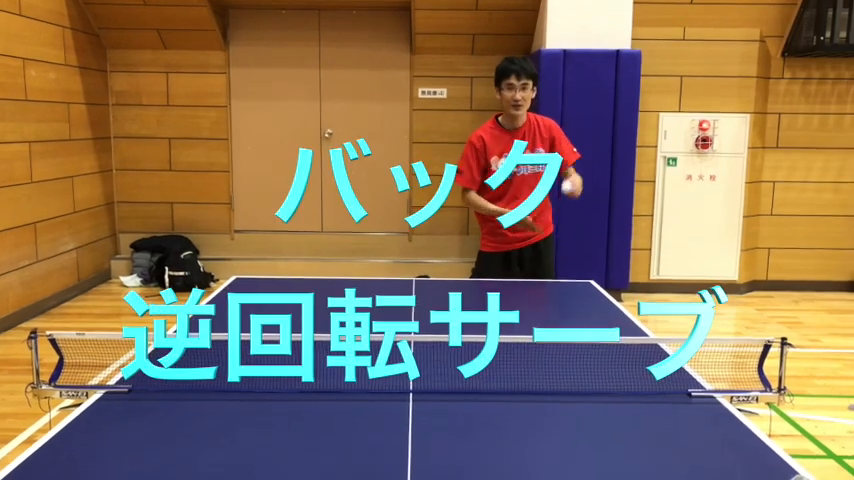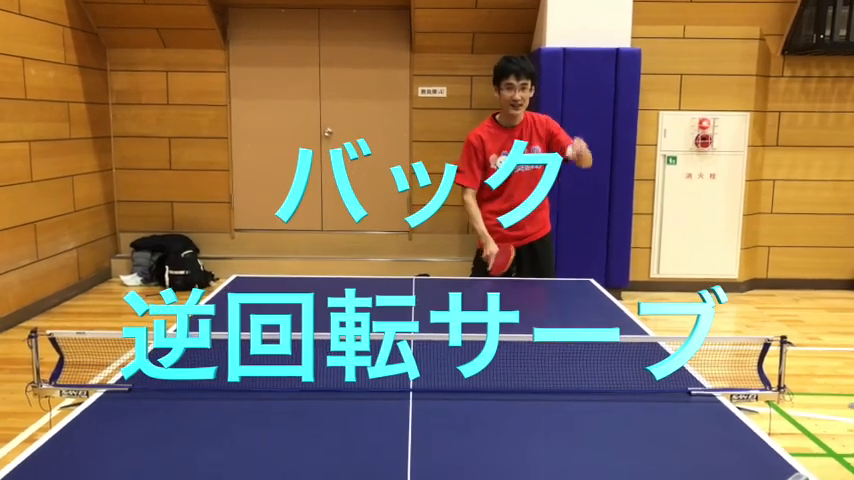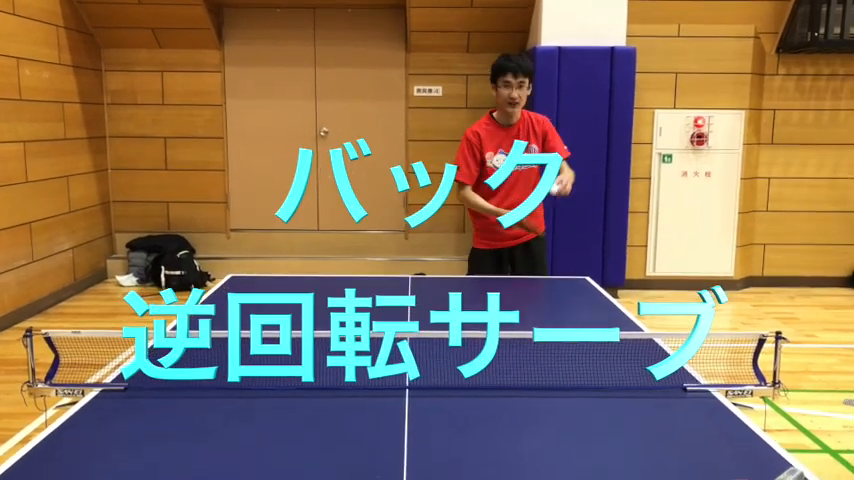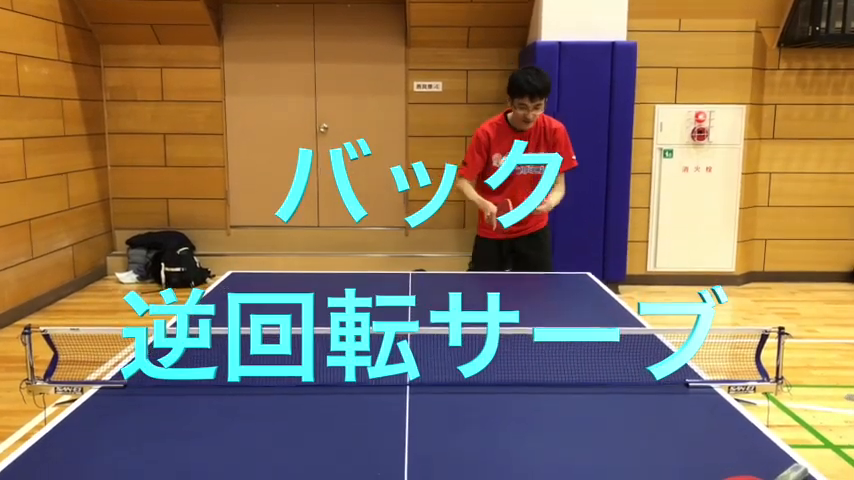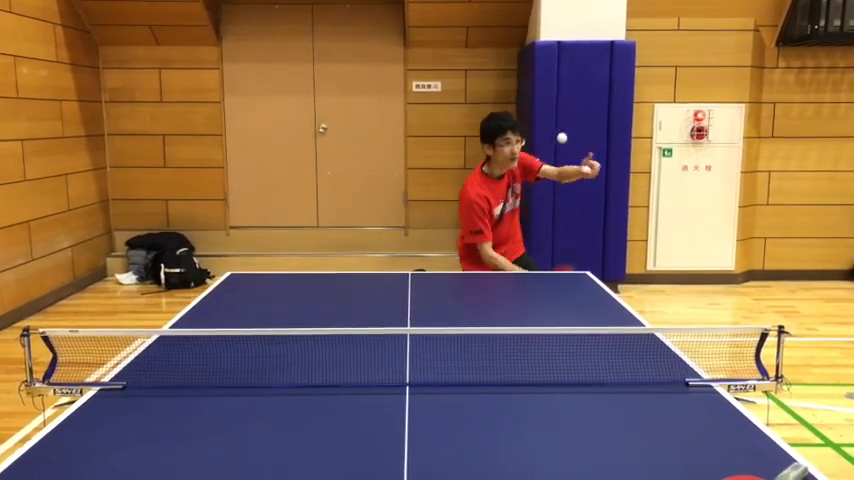
dt=1s
person 1, frame 1
left shoulder: (548, 129)
right shoulder: (481, 140)
left elbow: (569, 174)
right elbow: (468, 194)
left wrist: (574, 182)
right wrist: (504, 214)
left hip: (539, 238)
right hip: (496, 242)
person 1, frame 2
left shoulder: (543, 126)
right shoulder: (479, 138)
left elbow: (586, 162)
right elbow: (468, 197)
left wrist: (580, 152)
right wrist: (487, 240)
left hip: (538, 236)
right hip: (495, 241)
person 1, frame 3
left shoulder: (541, 126)
right shoulder: (476, 135)
left elbow: (564, 170)
right elbow: (464, 190)
left wrist: (565, 178)
right wrist: (499, 213)
left hip: (530, 235)
right hip: (488, 240)
person 1, frame 4
left shoulder: (555, 131)
right shoulder: (488, 132)
left elbow: (560, 184)
right elbow: (463, 181)
left wrist: (549, 203)
right wrist: (483, 204)
left hip: (534, 230)
right hip: (492, 231)
person 1, frame 5
left shoulder: (518, 162)
right shoulder: (474, 193)
left elbow: (557, 174)
right elbow: (486, 253)
left wrist: (582, 171)
left hip: (515, 256)
right hip: (482, 266)
